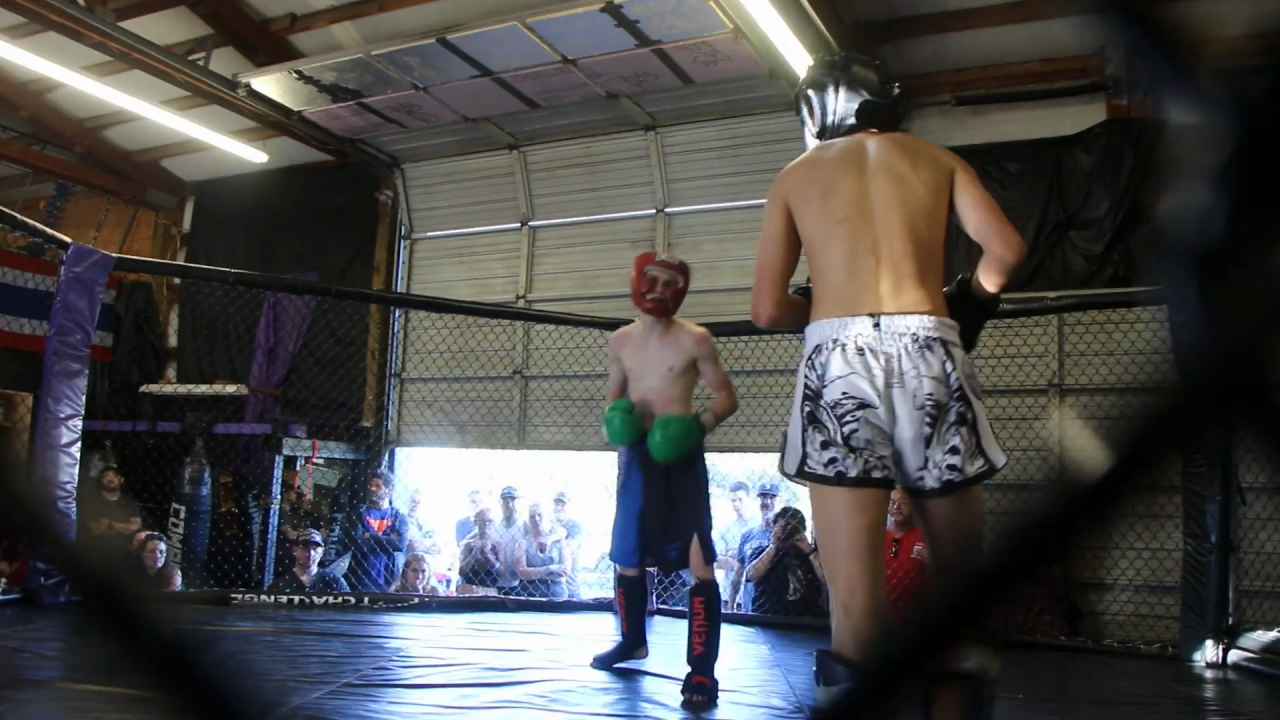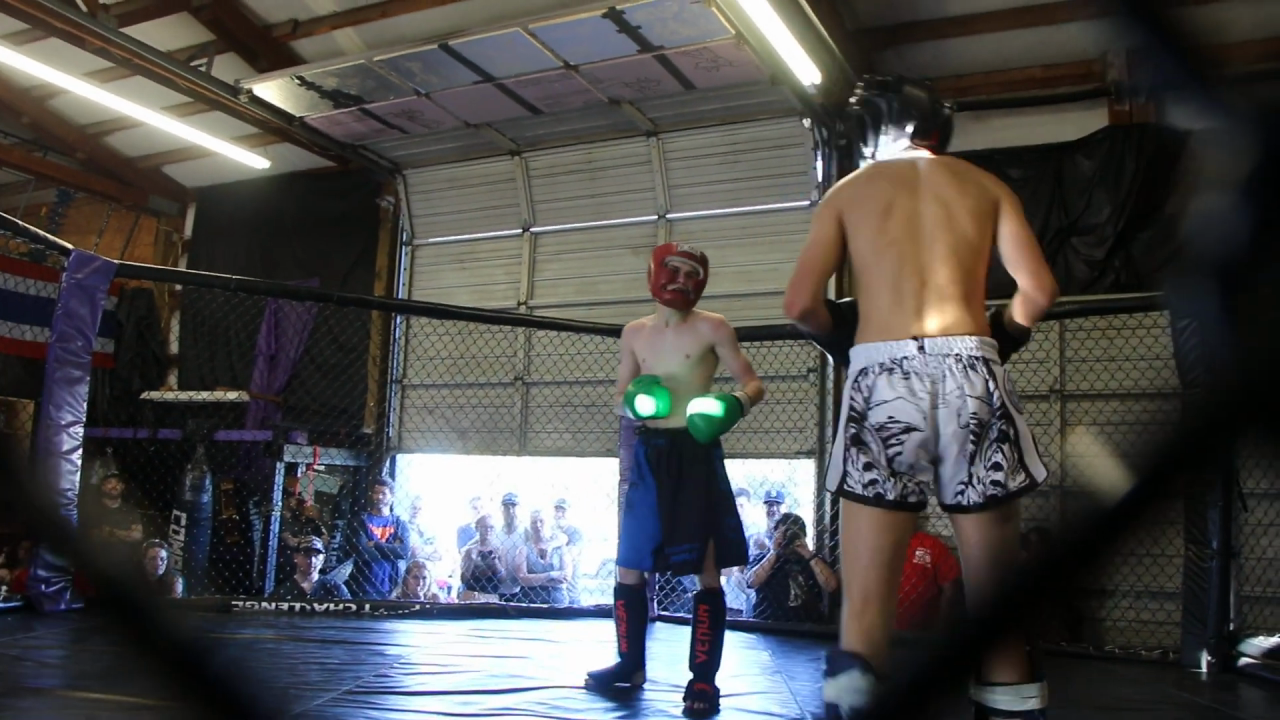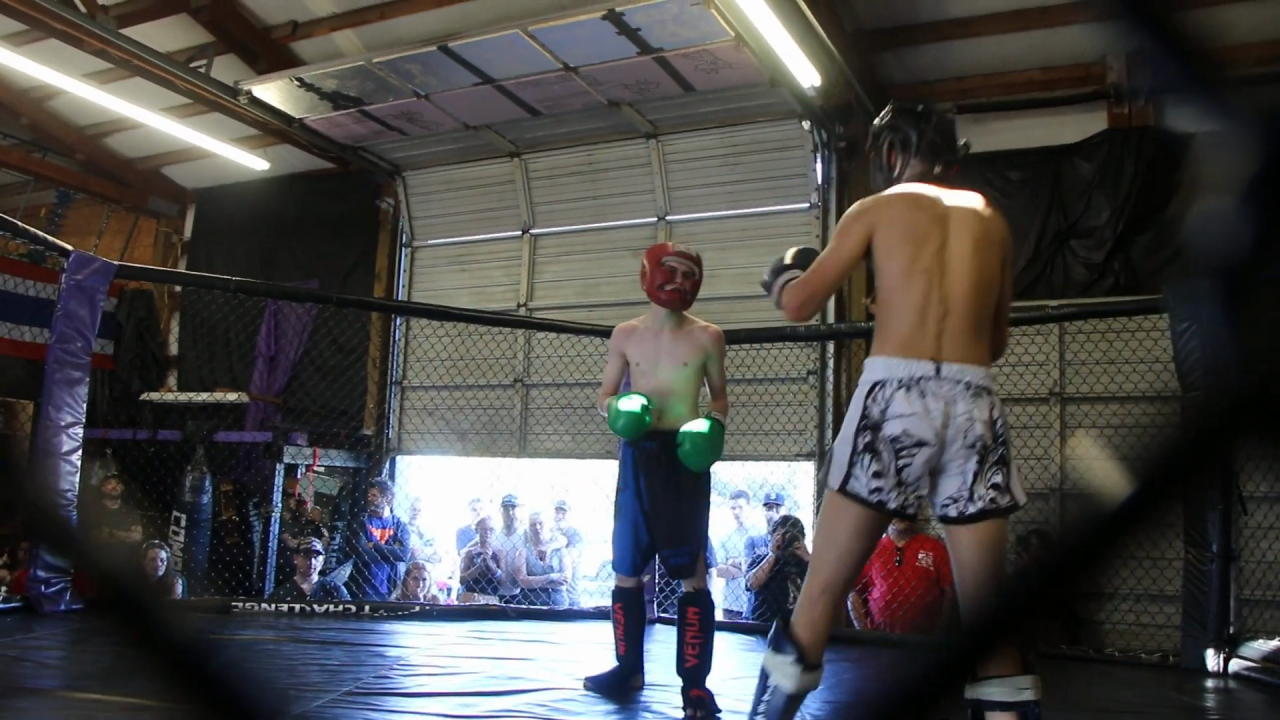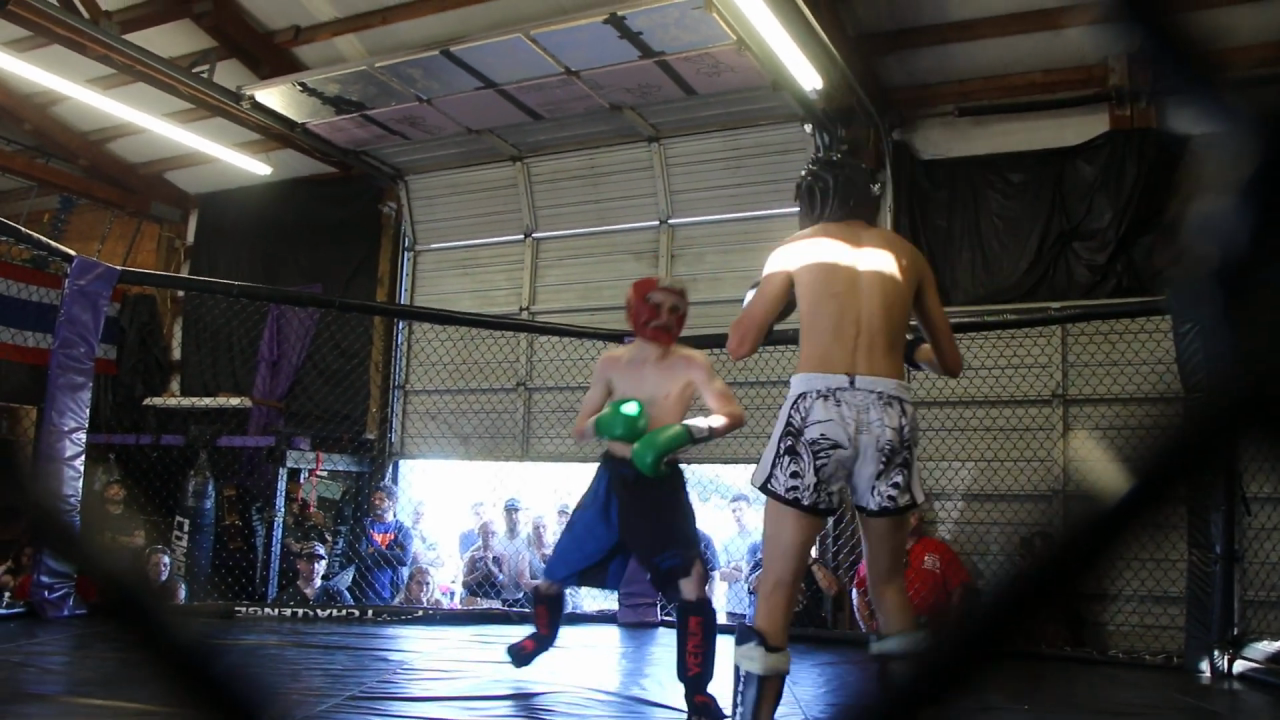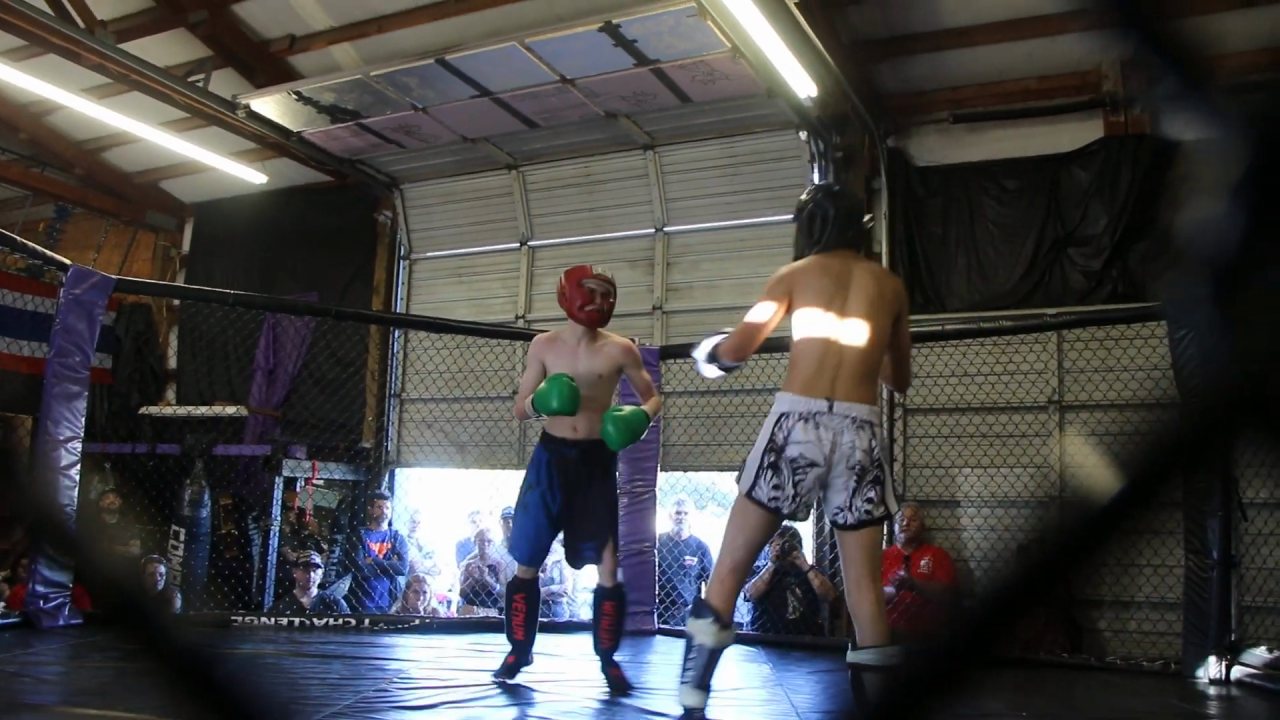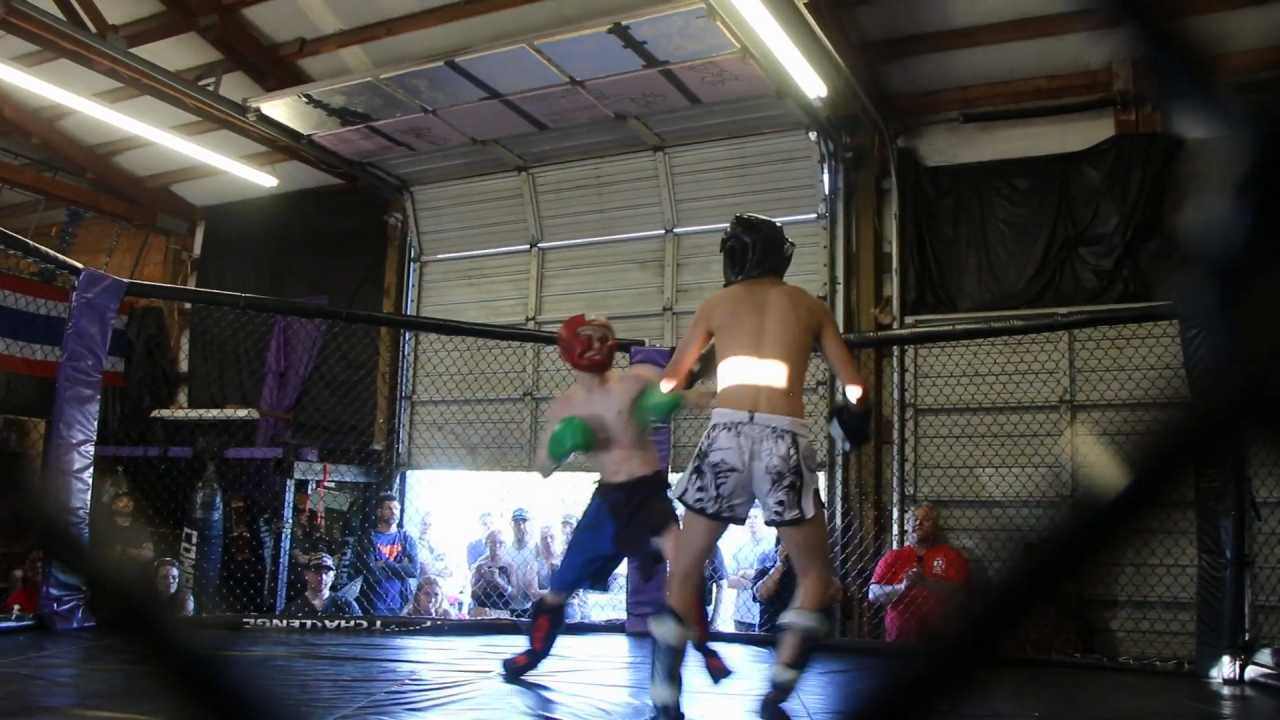
dt=0.4s
person 1, frame 1
left shoulder: (794, 178)
right shoulder: (937, 159)
left elbow: (768, 312)
right elbow: (1004, 246)
right wrist: (970, 306)
left hip: (839, 361)
right hip: (929, 356)
left knee: (853, 604)
right knee: (959, 585)
person 1, frame 2
left shoulder: (848, 191)
right shoulder: (984, 185)
left elbow: (800, 305)
right elbow: (1037, 292)
left hip: (883, 381)
right hip: (971, 380)
left knee: (864, 610)
right knee: (996, 607)
person 1, frame 3
left shoulder: (876, 210)
right shoulder: (990, 220)
left elbow: (797, 306)
left wrist: (785, 280)
left hip: (894, 397)
right hip: (971, 402)
left knee: (821, 592)
right knee: (986, 614)
person 1, frame 4
left shoulder: (798, 247)
right shoulder: (906, 254)
left elbow: (739, 347)
right elbow: (950, 364)
left wrist: (757, 312)
left hip: (816, 404)
right hip: (888, 410)
left knee: (775, 592)
right knee: (888, 583)
person 1, frame 5
left shoulder: (796, 275)
right shoulder: (890, 285)
left elbow: (737, 349)
right elbow: (900, 379)
left wrist: (714, 347)
left hip: (797, 425)
right hip: (860, 431)
left knee: (728, 571)
right knee: (863, 593)
person 1, frame 6
left shoulder: (718, 304)
right shoulder: (811, 306)
left elbow: (670, 380)
right elbow: (853, 385)
left wrist: (673, 370)
right wrist: (853, 411)
left hip: (726, 434)
right hip: (784, 442)
left knee: (682, 578)
right knee: (816, 575)
person 2, frame 1
left shoulder: (695, 340)
right shoulder: (621, 340)
left elbow: (727, 397)
right elbow: (612, 396)
left wrist: (700, 423)
right wrist: (613, 418)
left hip: (682, 457)
right hip: (637, 457)
left knee: (698, 564)
right knee: (629, 562)
left ankle: (701, 671)
right ankle: (633, 640)
person 2, frame 2
left shoulder: (713, 328)
right shoulder: (635, 332)
left elbow: (753, 383)
right elbow: (620, 395)
left wrist: (735, 403)
right wrist: (630, 402)
left hip: (697, 451)
right hip: (649, 452)
left knee: (705, 569)
right knee: (630, 567)
left ankle: (703, 678)
right ankle: (630, 663)
person 2, frame 3
left shoulder: (707, 337)
right shoulder: (625, 335)
left elbow: (718, 394)
right elbow: (603, 398)
left wrist: (712, 424)
right wrist: (616, 412)
left hip: (684, 459)
right hip: (637, 455)
left knee: (692, 573)
right knee: (627, 572)
right ankle: (630, 667)
person 2, frame 4
left shoulder: (691, 364)
right shoulder: (610, 363)
left elbow: (732, 413)
right elbow: (581, 426)
left wrist: (688, 431)
right wrist: (605, 426)
left hip: (661, 483)
right hip: (612, 478)
left knee: (691, 583)
right knee: (553, 575)
right ankle: (541, 638)
person 2, frame 5
left shoulder: (622, 349)
right shoulder: (544, 345)
left elbow: (651, 399)
right elbow: (520, 408)
left wrist: (637, 415)
right wrist: (539, 404)
left hip: (598, 459)
right hip: (553, 456)
left knee: (606, 565)
right knee: (526, 561)
left ankle: (606, 656)
right ankle: (519, 651)
person 2, frame 6
left shoulder: (634, 377)
right shoulder: (563, 405)
right elbow: (544, 468)
left wrist: (675, 394)
right wrist: (560, 450)
left hip: (650, 492)
right hip: (607, 499)
right knee: (561, 585)
left ankle: (702, 646)
right ankle: (536, 650)
